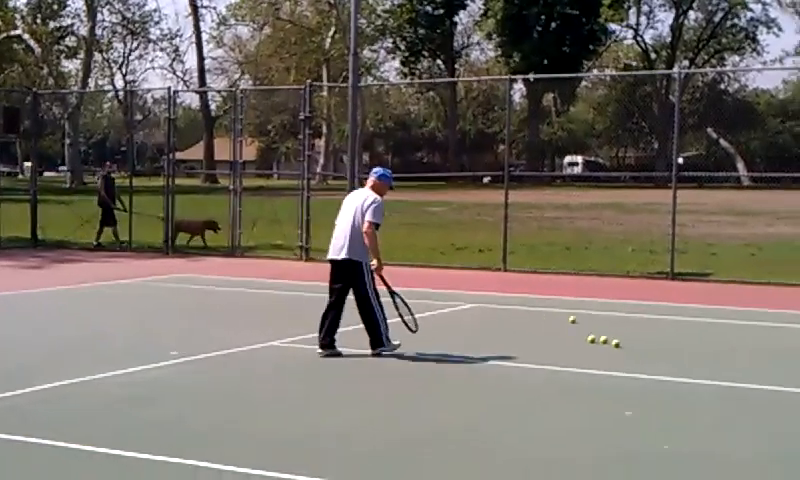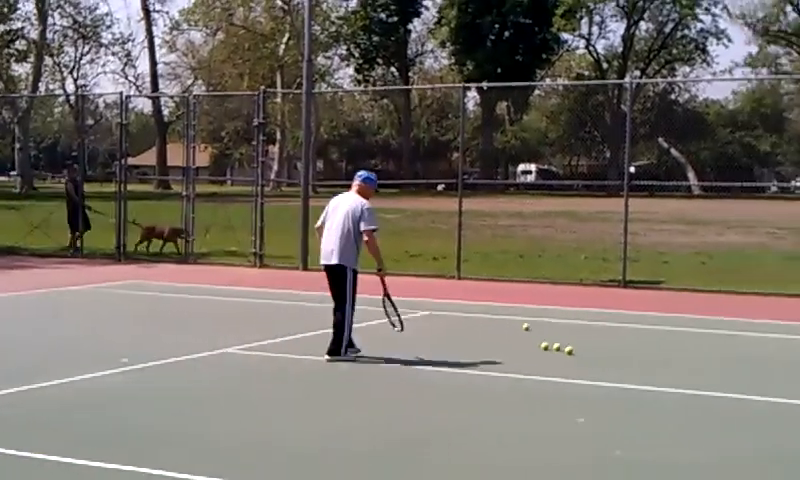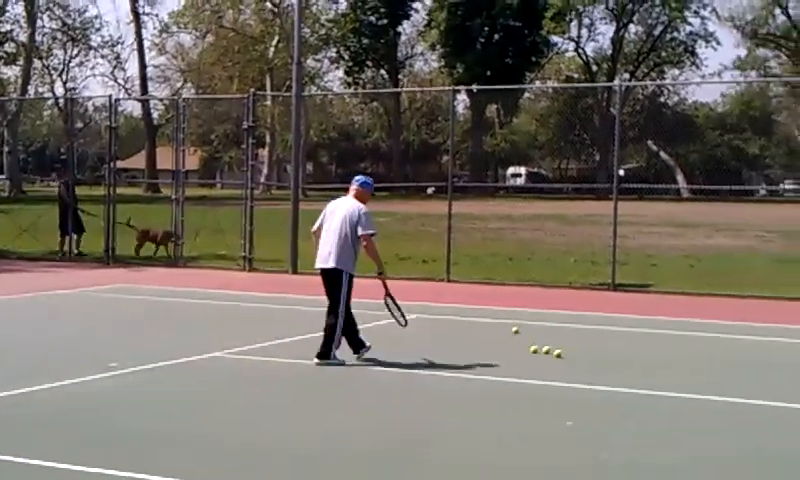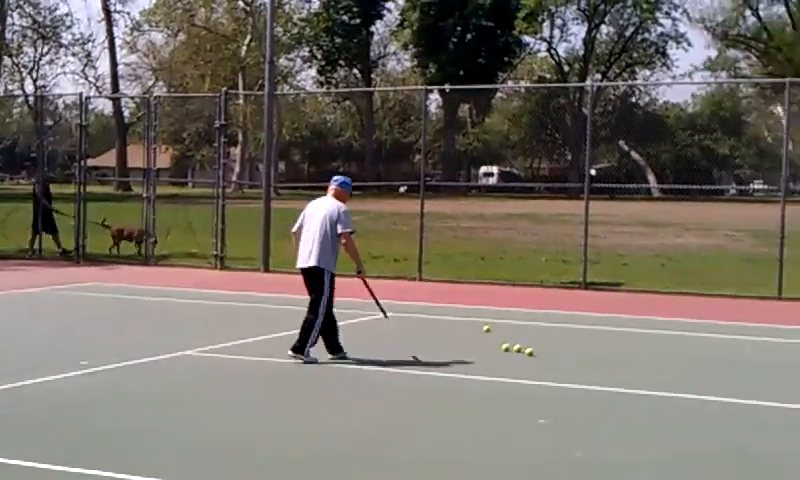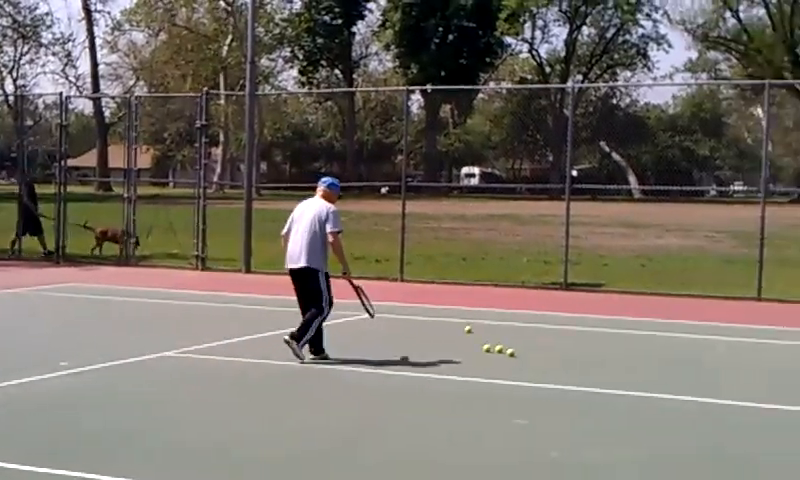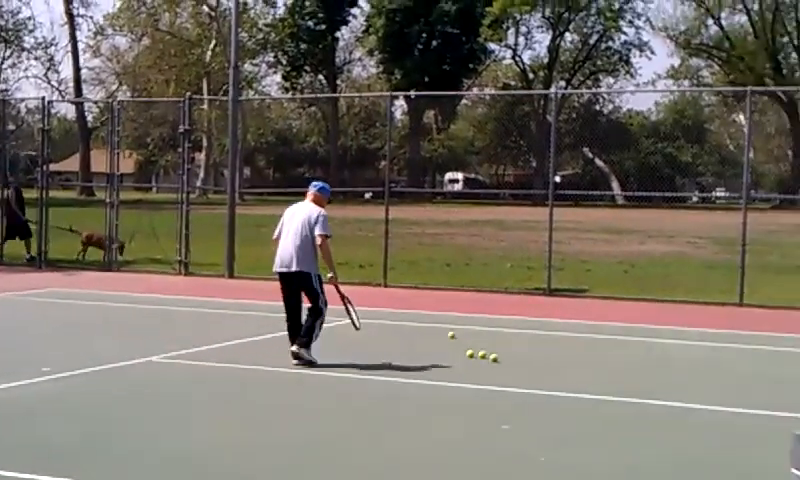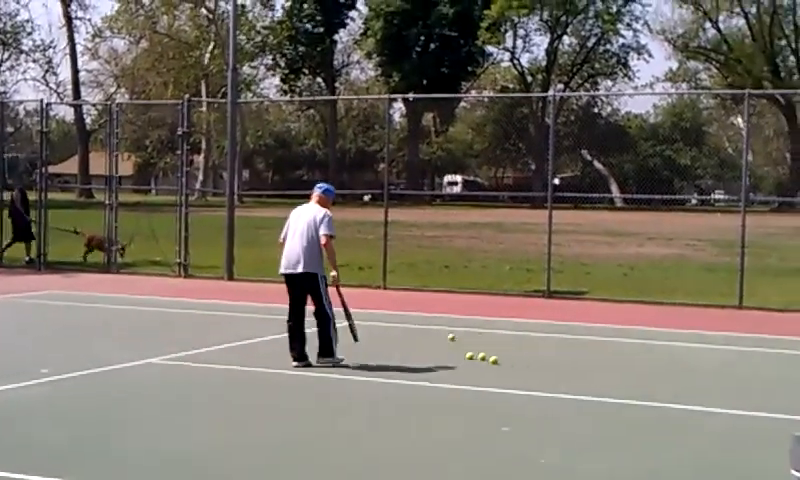
dt=0.1s
person 1, frame 1
left shoulder: (351, 195)
right shoulder: (375, 200)
left elbow: (339, 224)
right elbow: (368, 230)
right wrist: (377, 258)
left hip: (337, 254)
right hip: (356, 257)
left knee: (336, 300)
right knee: (369, 300)
left ankle: (326, 344)
right ankle: (380, 343)
person 1, frame 2
left shoulder: (335, 200)
right shoulder: (363, 205)
left elbow: (319, 228)
right elbow: (368, 238)
right wrist: (380, 263)
left hip: (328, 259)
right hip: (345, 261)
left knee: (343, 304)
right knee: (344, 306)
left ankle: (345, 345)
right ankle: (337, 351)
person 1, frame 3
left shoulder: (333, 204)
right shoulder: (360, 210)
left elbow: (315, 231)
right elbow: (366, 242)
right wrist: (380, 267)
left hip: (324, 263)
right hip: (341, 265)
left knee: (340, 307)
right knee: (338, 310)
left ankle: (357, 345)
right ankle: (326, 354)
person 1, frame 4
left shoulder: (312, 204)
right shoulder: (340, 209)
left elbow: (295, 232)
right elbow: (346, 240)
left wrist: (301, 255)
right wrist: (359, 265)
left hip: (305, 263)
right hip: (322, 264)
left knee: (324, 306)
right knee: (319, 308)
left ankle: (334, 348)
right ankle: (300, 349)
person 1, frame 5
left shoulder: (301, 206)
right shoulder: (329, 209)
left elbow: (285, 234)
right elbow: (333, 240)
right wrist: (345, 265)
left hip: (294, 264)
right hip: (313, 264)
left knee: (310, 306)
right knee: (322, 305)
left ankle: (316, 349)
right ankle: (296, 338)
person 1, frame 6
left shoulder: (290, 209)
right shoulder: (319, 213)
left elbow: (276, 238)
right elbow: (321, 242)
right wrist: (332, 269)
left hip: (283, 266)
right hip: (305, 268)
left knee: (292, 311)
right knee: (318, 307)
left ankle: (299, 355)
right ankle: (301, 345)
person 1, frame 7
left shoulder: (296, 211)
right shoulder: (324, 214)
left elbow: (283, 240)
right elbow: (325, 242)
right wrist: (334, 269)
left hip: (289, 268)
right hip: (311, 269)
left knee: (295, 313)
right knee: (324, 311)
left ankle: (298, 356)
right ankle: (327, 353)
